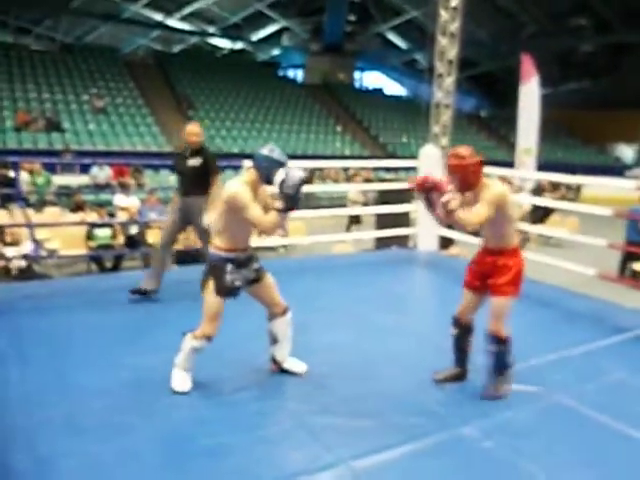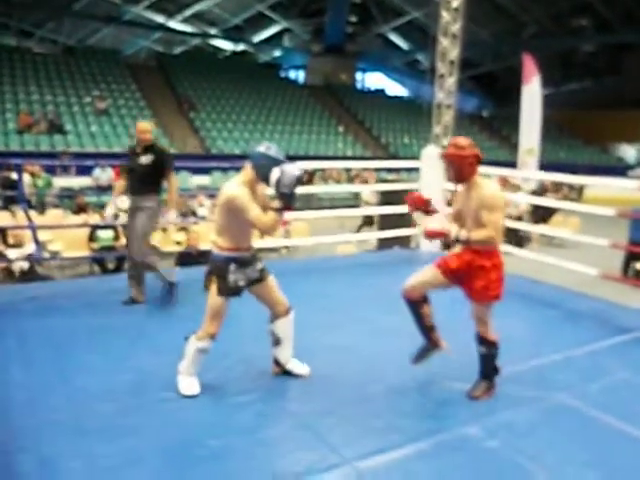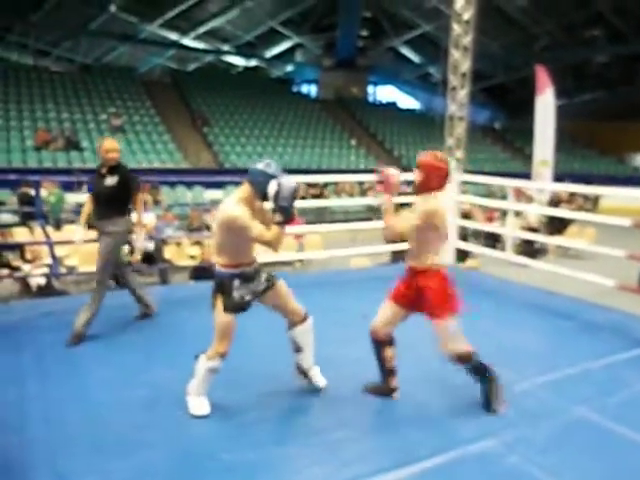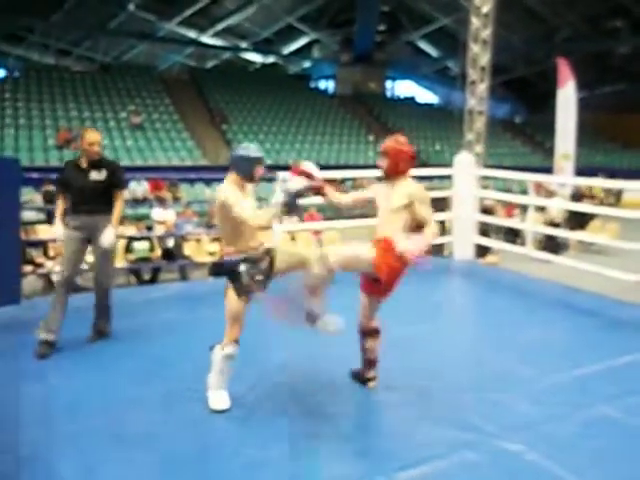
dt=0.4s
person 1, frame 1
left shoulder: (496, 191)
right shoulder: (470, 193)
left elbow: (469, 223)
right elbow: (448, 218)
left wrist: (446, 196)
right wrist: (428, 195)
left hip: (507, 260)
right hip: (485, 256)
left knee: (496, 325)
right knee: (462, 316)
left ankle: (500, 374)
right ankle: (460, 368)
person 1, frame 2
left shoulder: (490, 193)
right shoulder: (463, 190)
left elbow: (493, 236)
left wrist: (452, 233)
right wrist: (429, 210)
left hip: (485, 263)
right hip: (462, 256)
left knee: (482, 326)
right knee: (412, 289)
left ankle: (488, 379)
right ankle: (432, 339)
person 1, frame 3
left shoulder: (429, 204)
right shoulder: (427, 202)
left elbow: (394, 231)
left wrist: (387, 196)
left hip: (430, 280)
right hip: (414, 277)
left knee: (453, 347)
right knee: (378, 329)
left ankle: (487, 380)
right ankle: (389, 383)
person 1, frame 4
left shoulder: (414, 190)
right shoulder: (383, 189)
left elbow: (432, 226)
right elbow: (343, 201)
left wrist: (421, 243)
left hip: (390, 254)
right hip: (379, 254)
left knee: (332, 257)
right knee: (366, 318)
left ankle: (312, 307)
right ankle: (368, 371)
person 2, frame 1
left shoulder: (260, 189)
right shoulder: (237, 192)
left elbow: (275, 221)
right elbow: (267, 227)
left wrist: (288, 199)
right wrist: (286, 200)
left hip: (246, 258)
right hip: (222, 263)
left knee: (280, 308)
right knee: (208, 330)
left ankle: (280, 359)
right ankle: (182, 367)
person 2, frame 2
left shoulder: (257, 187)
right shoulder: (235, 192)
left elbow: (270, 217)
right elbow: (267, 227)
left wrist: (284, 197)
right wrist: (283, 198)
left hip: (248, 257)
right hip: (226, 263)
left knee: (282, 308)
right knee: (210, 328)
left ankle: (283, 361)
right ankle: (187, 372)
person 2, frame 3
left shoulder: (253, 201)
right shoulder: (233, 213)
left elbow: (270, 230)
right elbow: (272, 241)
left wrist: (281, 208)
right wrist: (282, 211)
left hip: (254, 271)
right hip: (231, 280)
left knee: (299, 315)
right knee: (220, 347)
left ankle: (305, 367)
right ankle: (196, 392)
person 2, frame 4
left shoulder: (245, 187)
right shoulder: (227, 195)
right elbow: (257, 223)
right wrist: (284, 204)
left hip: (261, 255)
right hip: (239, 266)
left knee: (311, 258)
right knee: (232, 336)
left ankle: (318, 316)
right ankle: (217, 387)
person 3, frame 1
left shoulder: (207, 156)
right shoulder: (181, 155)
left elbow: (215, 184)
left wrist: (212, 210)
right wrist: (174, 203)
left hip: (199, 204)
right hip: (181, 204)
left knee: (209, 246)
right knee: (165, 244)
right ankle: (149, 286)
person 3, frame 2
left shoulder: (159, 154)
right shoulder: (131, 153)
left elbow: (171, 181)
right elbow: (124, 178)
left wrist: (172, 208)
right wrist: (113, 201)
left hip: (149, 204)
right hip: (133, 204)
left knee: (139, 251)
right knee: (132, 251)
left ankle: (168, 279)
right ankle: (137, 293)
person 3, frame 3
left shoulder: (125, 174)
right shoulder: (96, 174)
left elbow: (138, 204)
right elbow: (91, 201)
left wrist: (139, 233)
right wrist: (81, 225)
left hip: (117, 228)
right hip: (101, 227)
left knee: (101, 278)
right knee: (120, 272)
left ankle: (82, 328)
right ankle: (147, 306)
person 3, frame 4
left shoulder: (111, 168)
right shoulder: (69, 169)
left elbow: (119, 199)
right elbow: (63, 197)
left wrist: (112, 227)
right wrist: (58, 220)
left hip: (103, 224)
right hip: (76, 225)
left knee: (103, 279)
right knee: (64, 279)
left ankle: (102, 326)
right ankle: (47, 337)
